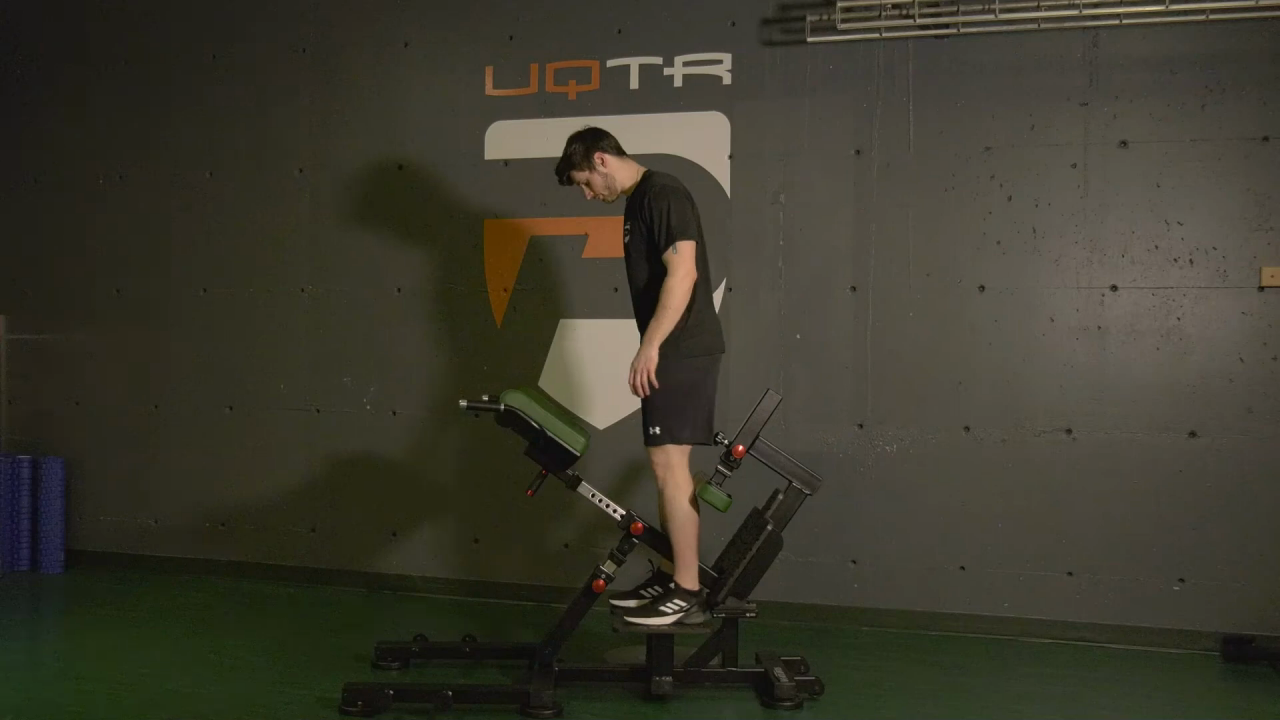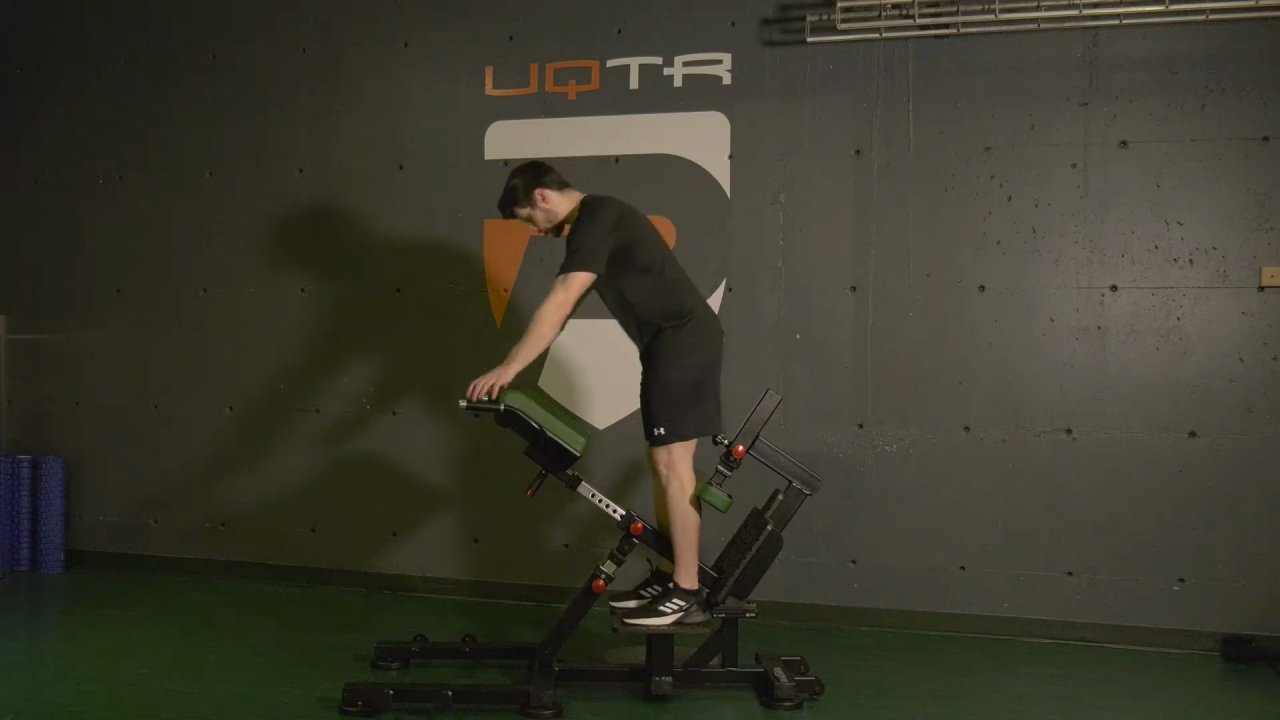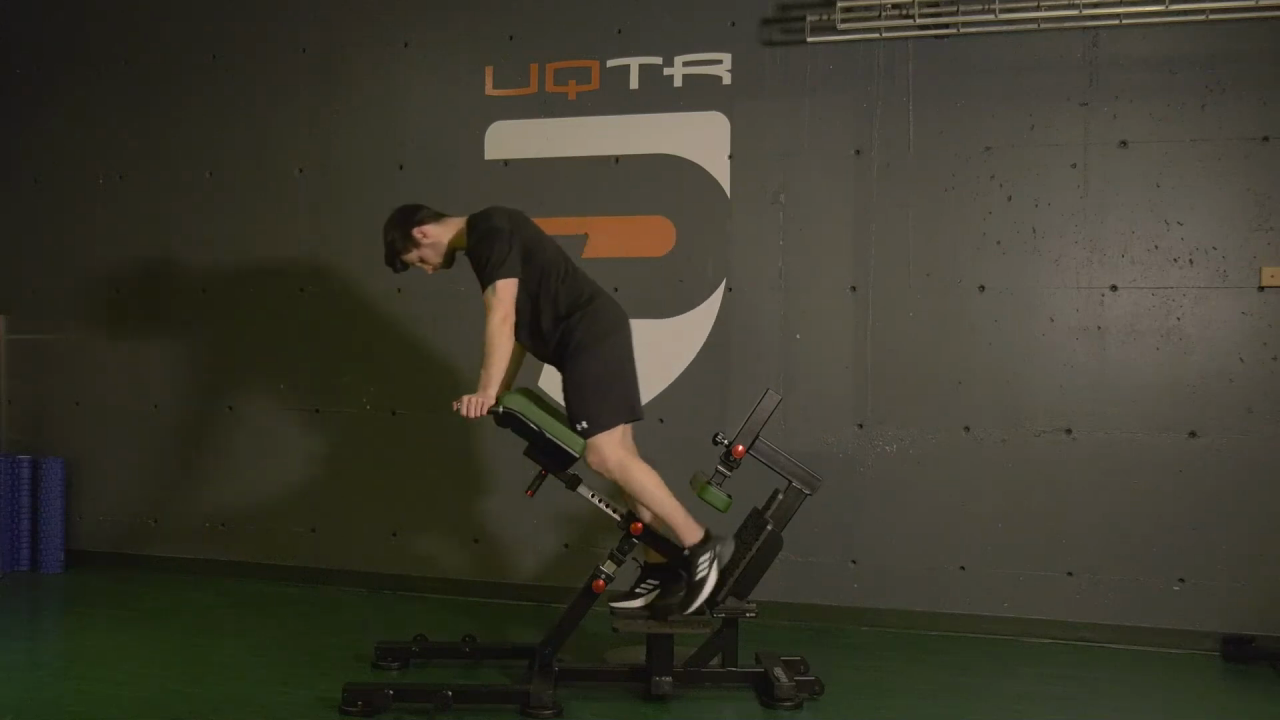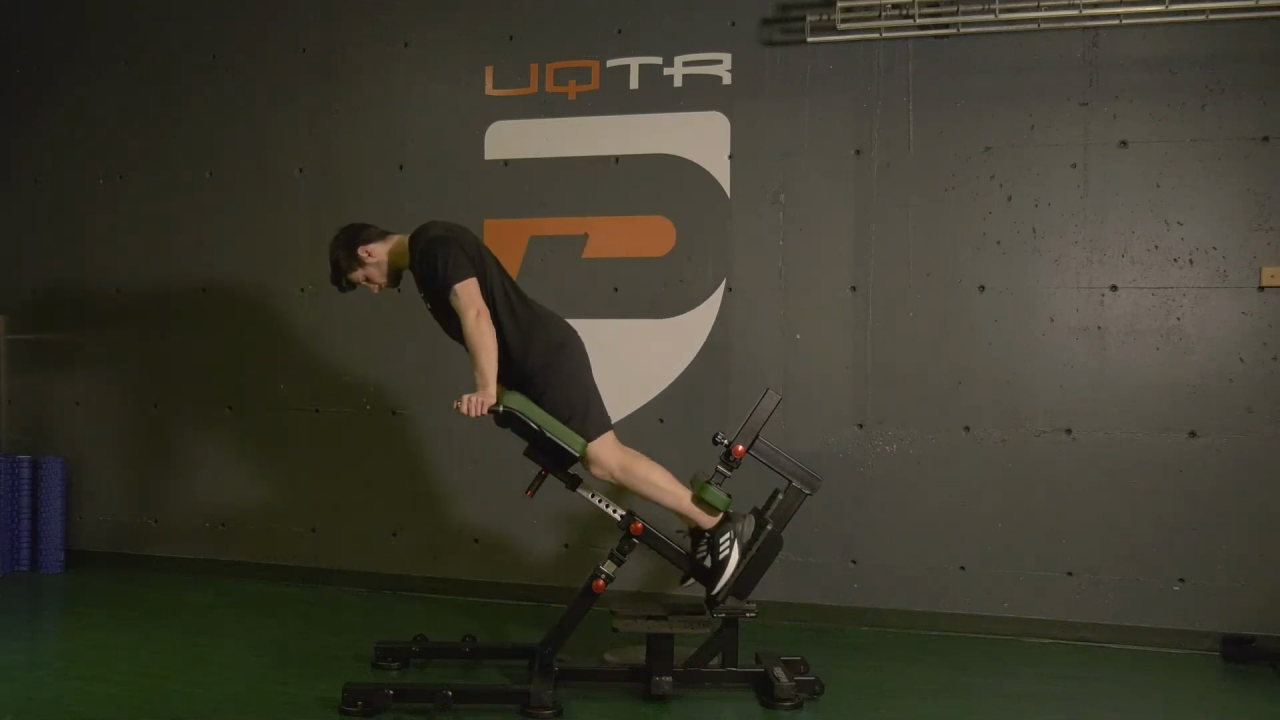
dt=0.7s
person 1, frame 1
left shoulder: (662, 193)
right shoulder: (639, 201)
left elbow: (682, 273)
left wrist: (648, 348)
right wrist: (652, 349)
left hip: (684, 349)
right hip: (671, 350)
left knee: (668, 463)
right knee: (665, 463)
left ankle: (688, 594)
right ankle: (669, 576)
person 1, frame 2
left shoulder: (596, 220)
right shoulder: (594, 220)
left elbow: (558, 306)
right elbow: (562, 311)
left wrist: (508, 370)
right wrist: (512, 368)
left hip: (683, 341)
right hip: (670, 342)
left knee: (671, 463)
right knee: (663, 464)
left ankle: (687, 592)
right ankle: (668, 575)
person 1, frame 3
left shoulder: (490, 230)
right shoulder: (479, 244)
left elbow: (502, 317)
right elbow: (516, 322)
left wrist: (486, 391)
right wrist: (499, 391)
left hip: (592, 334)
right hip: (584, 341)
left knee: (606, 455)
right knee: (614, 455)
left ankle: (699, 545)
right ankle: (661, 568)
person 1, frame 4
left shoulder: (434, 244)
right shoulder: (426, 256)
left elbow: (475, 314)
left wrist: (486, 389)
right wrist: (492, 388)
left hip: (546, 356)
right hip: (536, 360)
left knee: (604, 461)
right knee: (605, 457)
left ankle: (719, 523)
right ankle: (702, 528)
